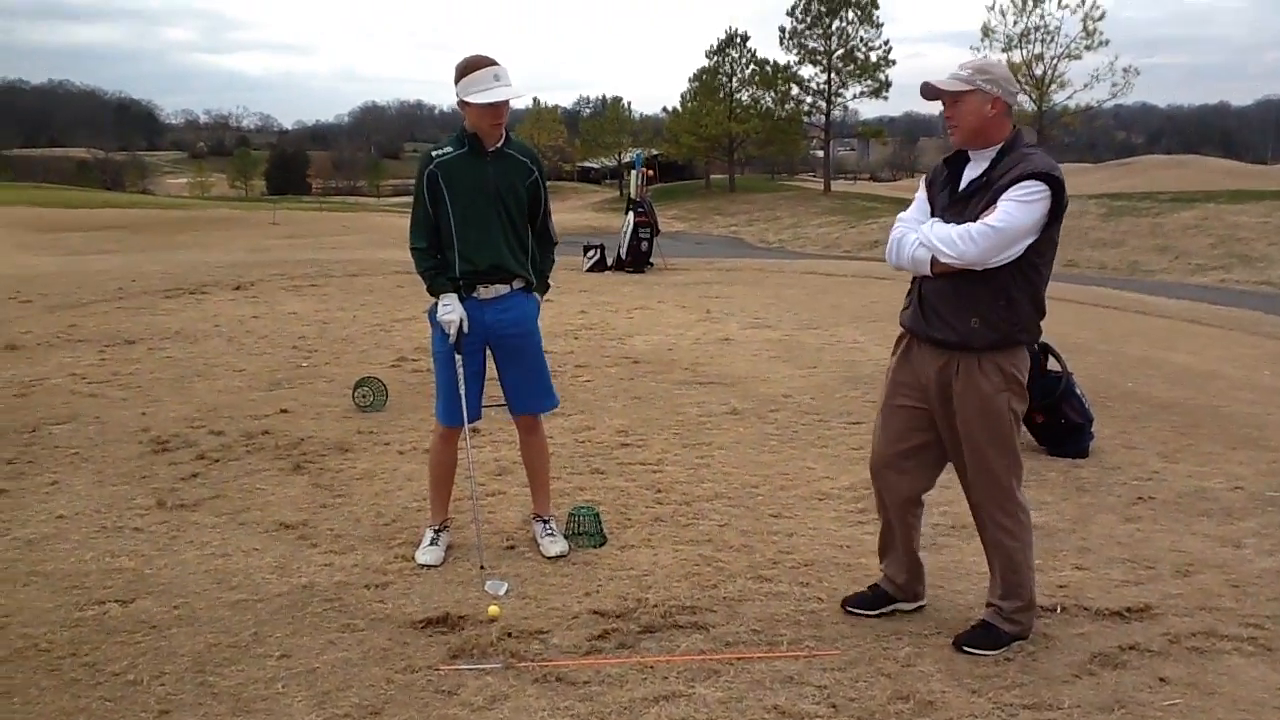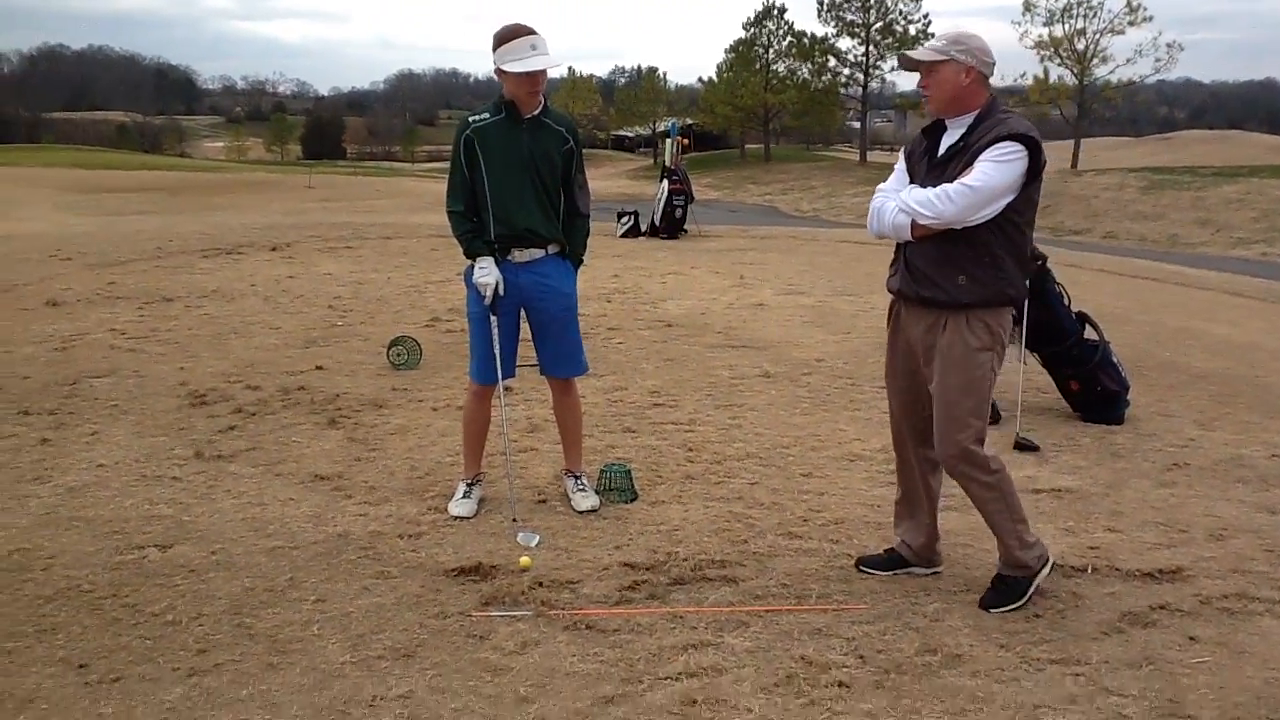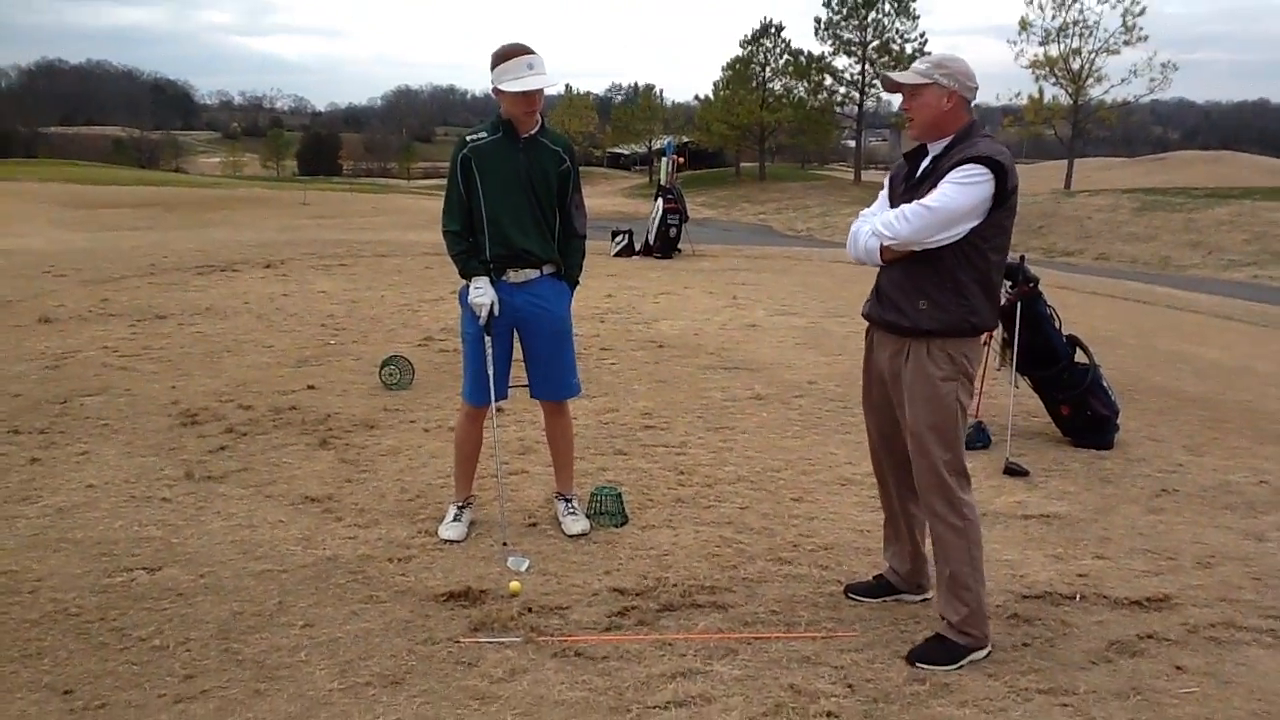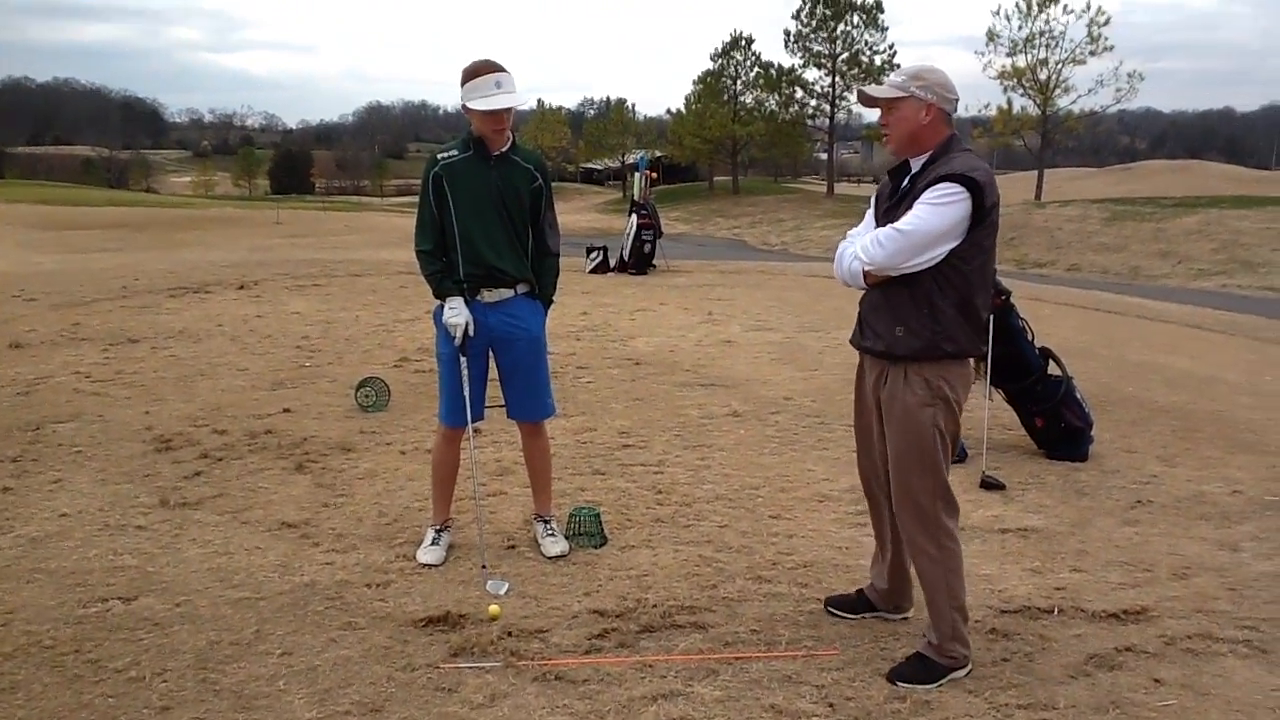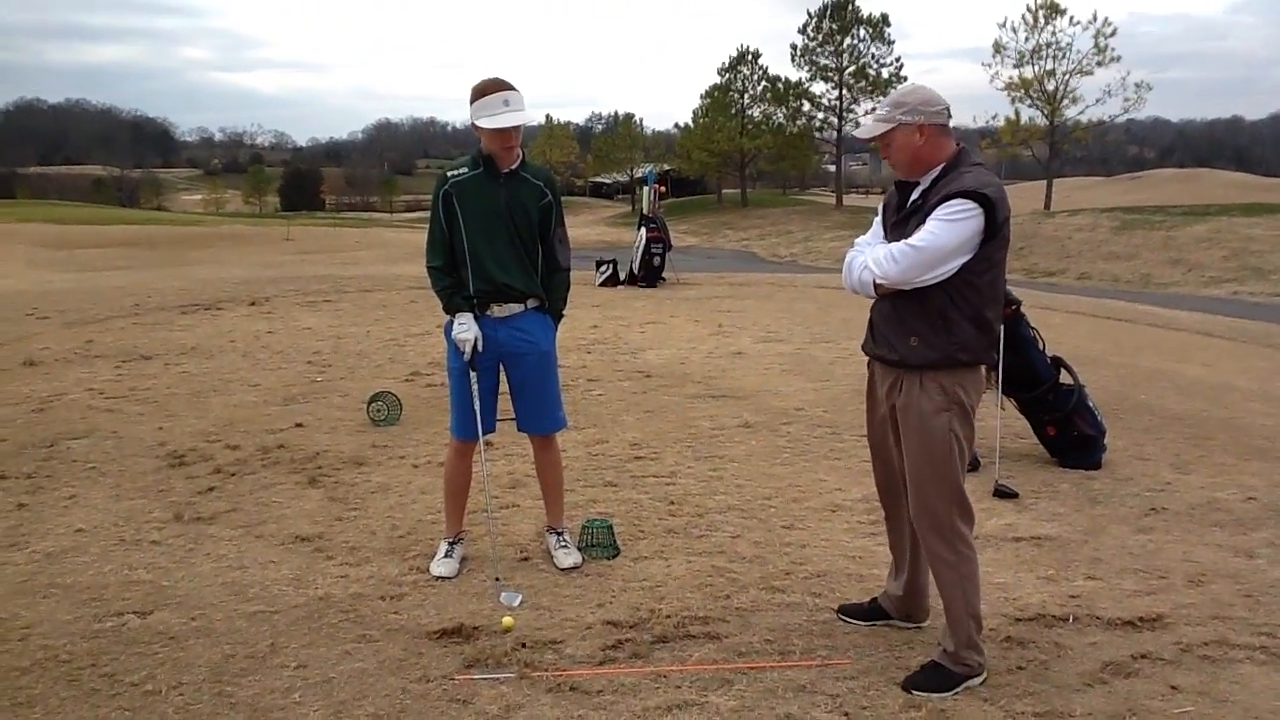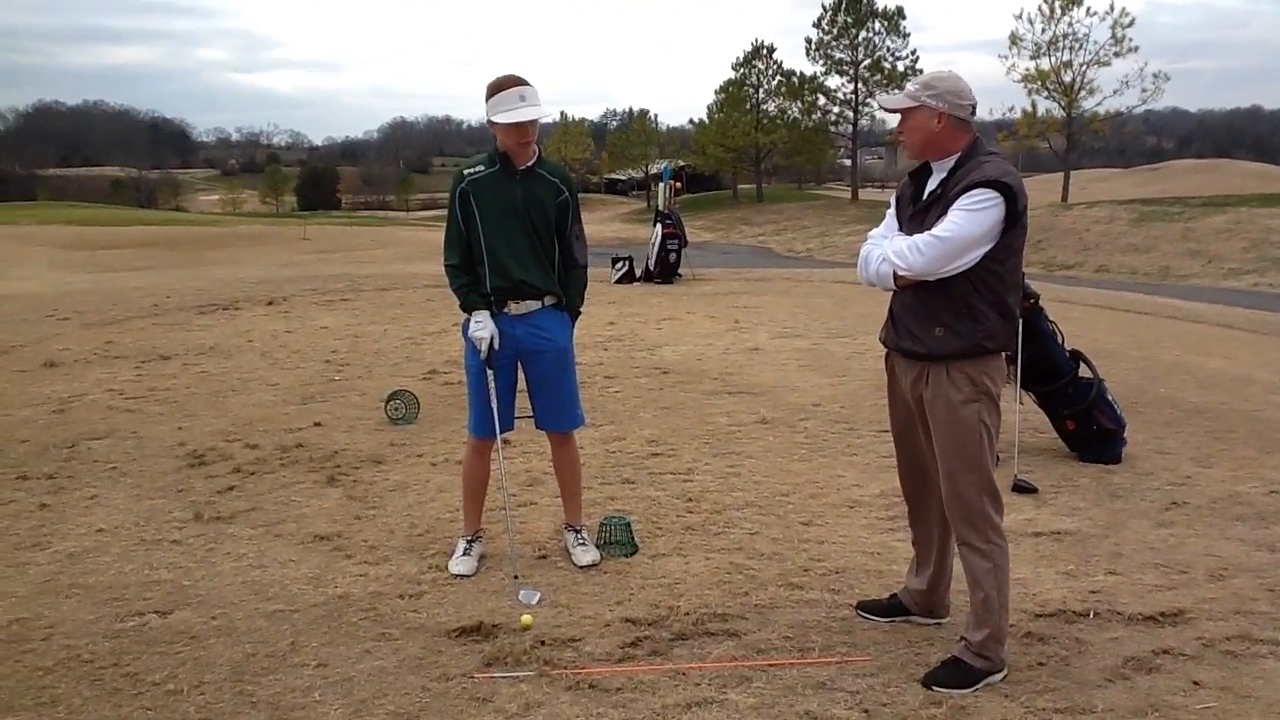
dt=0.4s
person 1, frame 1
left shoulder: (1034, 179)
right shoulder: (944, 173)
left elbow: (974, 245)
right elbow: (898, 246)
left wrist: (929, 236)
right wrist: (949, 252)
left hip: (986, 360)
right hip: (919, 346)
left knee: (994, 491)
right knee: (892, 466)
left ankle: (1012, 613)
right ankle: (900, 582)
person 1, frame 2
left shoulder: (1010, 141)
right shoulder: (924, 144)
left elbow: (950, 205)
right elbow: (880, 216)
left wrist: (911, 203)
right wrist: (930, 218)
left hip: (971, 318)
right hip: (910, 308)
left knee: (959, 444)
right knee: (911, 436)
left ankle: (1024, 556)
right ankle: (917, 545)
person 1, frame 3
left shoulder: (982, 165)
right shoulder: (910, 165)
left elbow: (906, 228)
right elbow: (860, 240)
left wrist: (885, 231)
right wrist: (894, 242)
left hip: (940, 344)
right hip: (886, 333)
left knee: (939, 478)
right knee: (893, 464)
left ankle: (967, 628)
right ankle: (905, 572)
person 1, frame 4
left shoulder: (961, 181)
right shoulder: (898, 180)
left elbow: (880, 254)
right elbow: (847, 261)
left wrist: (870, 256)
right wrist: (877, 266)
left hip: (927, 369)
right hip: (878, 356)
left knee: (922, 504)
right knee: (881, 485)
left ankle: (949, 647)
right ankle: (888, 591)
person 1, frame 5
left shoulder: (972, 196)
right shoulder: (904, 193)
left elbow: (895, 266)
right elbow: (856, 268)
left wrist: (880, 264)
right wrist: (888, 274)
left hip: (940, 376)
right hip: (888, 364)
left knee: (939, 510)
right knee: (898, 495)
left ankle: (964, 654)
right ankle: (904, 599)
person 1, frame 6
left shoulder: (990, 184)
right shoulder: (916, 184)
left elbow: (922, 256)
right elbow: (871, 262)
left wrist: (898, 254)
right wrist: (908, 266)
left hip: (963, 366)
right hip: (905, 355)
left knee: (969, 502)
right knee: (921, 486)
left ankle: (986, 649)
right ankle: (923, 595)
person 2, frame 1
left shoulder: (525, 162)
right shoulder: (437, 165)
left elbow: (543, 232)
right elbow: (421, 241)
left wrist: (538, 286)
right wrist: (443, 294)
left hip: (515, 303)
right hip: (458, 306)
left knee: (529, 415)
right knee: (449, 424)
left ankle: (543, 517)
right ankle: (437, 525)
person 2, frame 2
left shoulder: (562, 130)
right shoulder: (475, 131)
left elbow: (577, 204)
right elbow: (459, 205)
left wrist: (571, 263)
right wrist: (480, 258)
left hip: (550, 268)
right hip: (494, 268)
left knee: (563, 378)
right knee: (483, 381)
left ankle: (574, 474)
right ankle: (470, 479)
person 2, frame 3
left shoulder: (559, 151)
right shoulder: (472, 150)
left elbow: (573, 225)
right elbow: (455, 225)
left wrist: (566, 283)
right wrist: (477, 278)
left hip: (545, 288)
right hip: (488, 289)
left knee: (556, 400)
right knee: (475, 403)
left ankle: (565, 497)
right ankle: (461, 502)
person 2, frame 4
left shoulder: (531, 168)
right shoulder: (443, 168)
left elbow: (547, 243)
right elbow: (428, 244)
left wrist: (540, 303)
right wrist: (450, 298)
left hip: (519, 308)
right hip: (463, 309)
left knee: (533, 420)
right knee: (452, 424)
left ankle: (544, 519)
right ankle: (439, 525)
person 2, frame 5
left shoulder: (541, 185)
right shoulder: (453, 185)
left elbow: (557, 260)
right elbow: (438, 260)
left wrist: (549, 319)
right wrist: (459, 314)
left hip: (529, 323)
right hip: (472, 324)
left knee: (544, 433)
right knee: (463, 438)
left ankle: (557, 530)
right ankle: (452, 538)
person 2, frame 6
left shoulder: (557, 182)
right shoulder: (470, 182)
left elbow: (574, 257)
right elbow: (456, 258)
left wrist: (567, 315)
right wrist: (477, 312)
left hip: (547, 320)
right hip: (490, 322)
left knee: (562, 431)
right knee: (481, 436)
left ankle: (575, 528)
right ankle: (470, 536)
